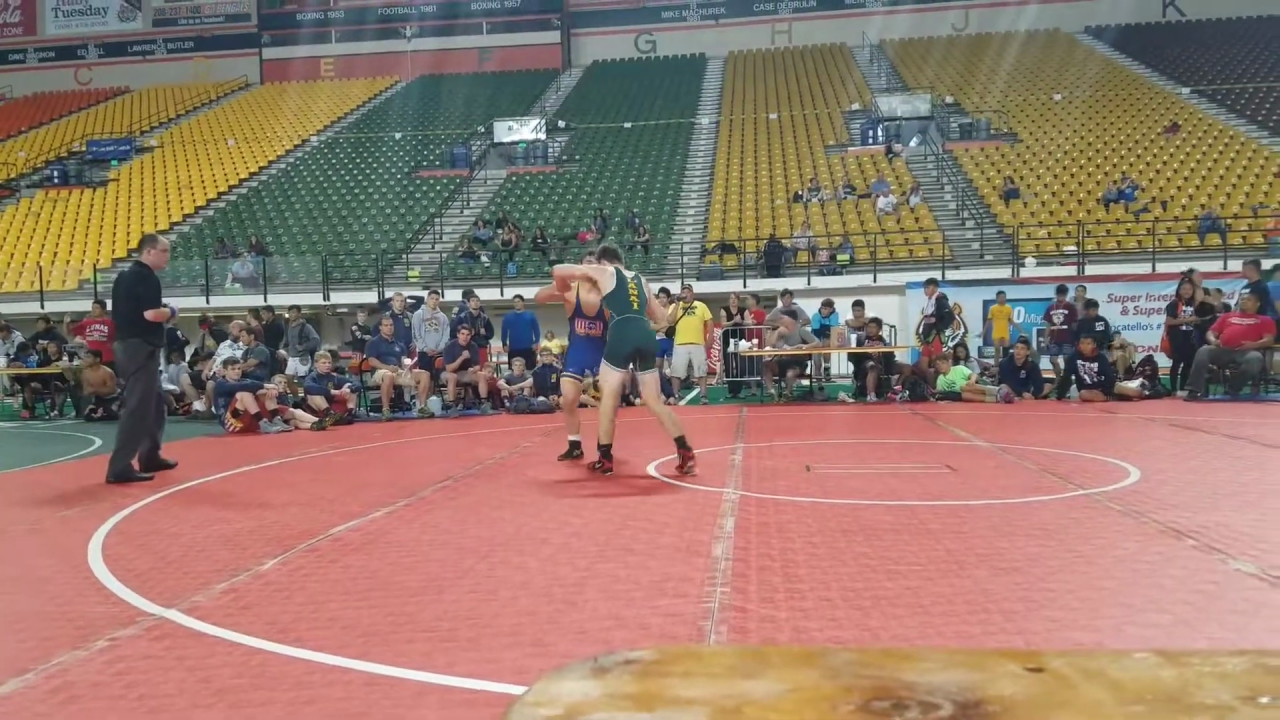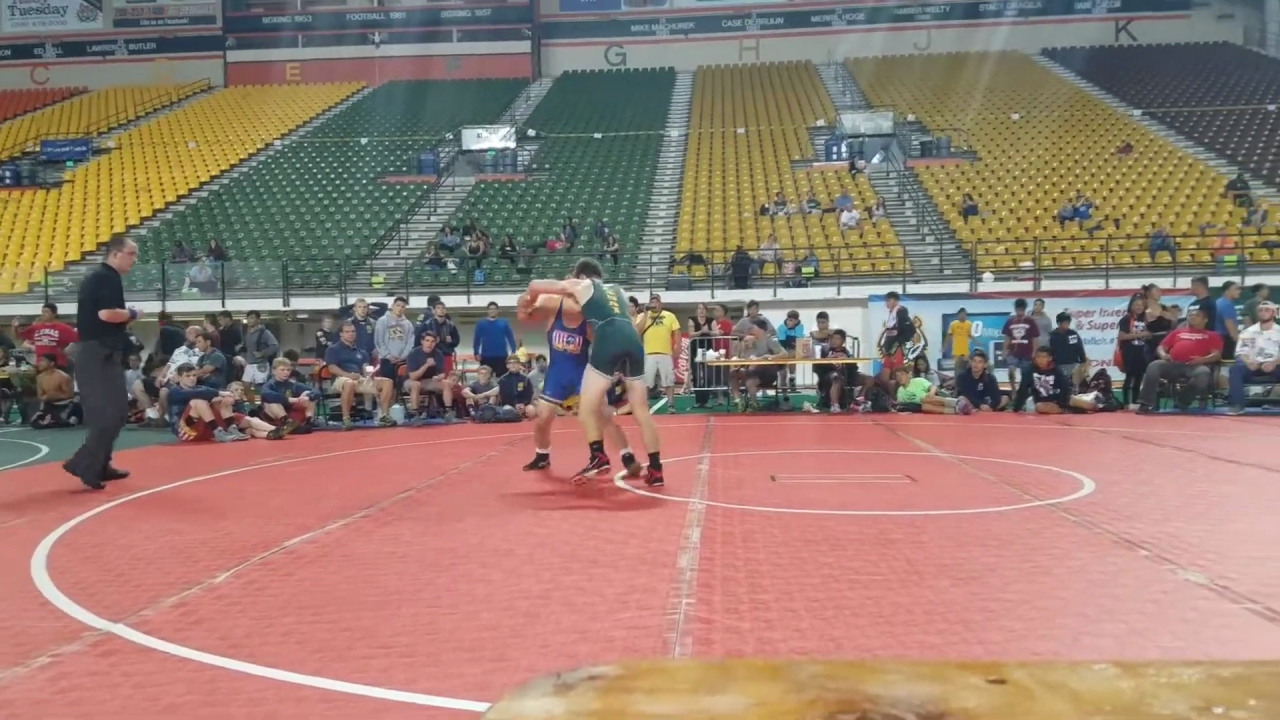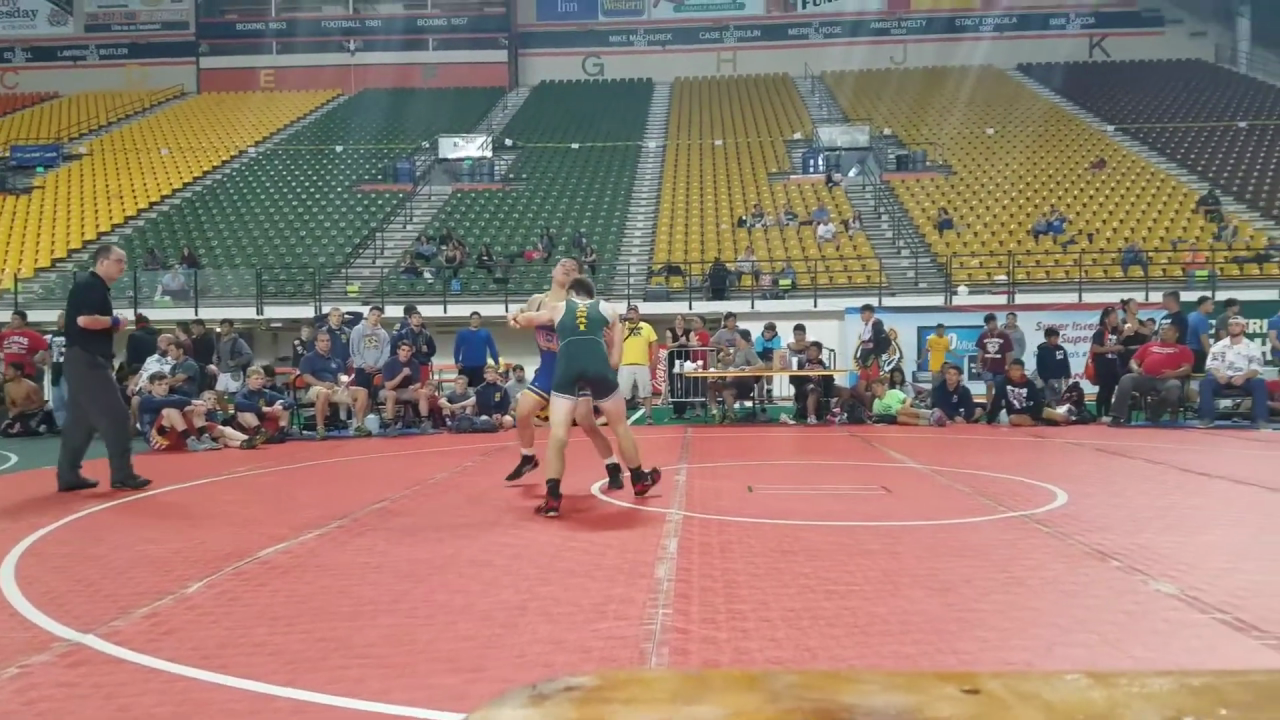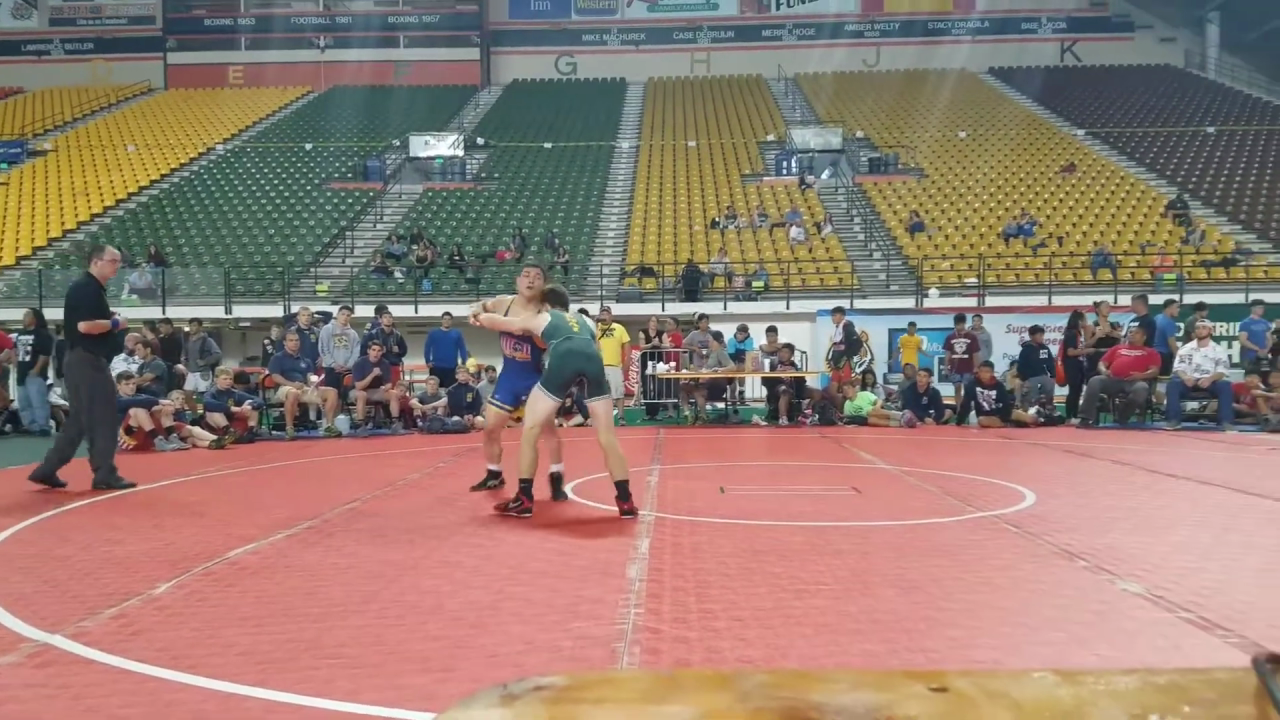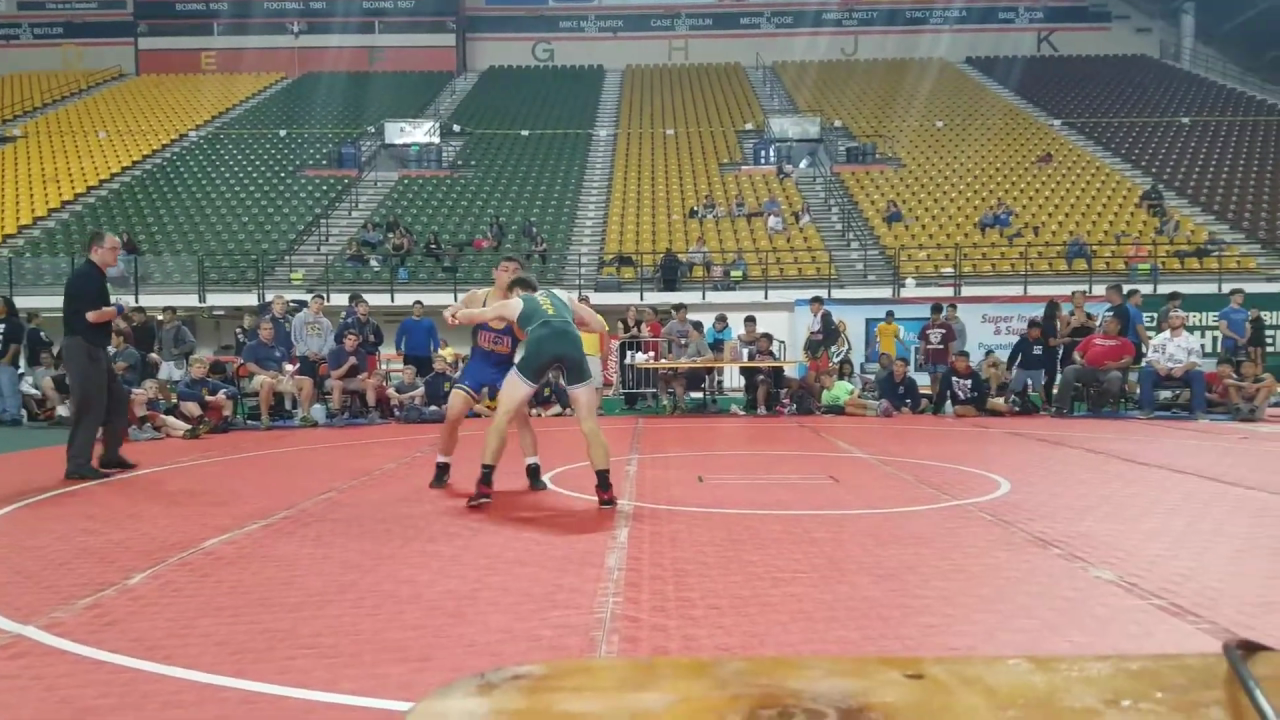
dt=0.3s
person 1, frame 1
left shoulder: (124, 277)
right shoulder: (146, 278)
right elbow: (152, 313)
left wrist: (164, 312)
right wrist: (171, 311)
left hip: (128, 346)
right hip: (141, 349)
left knee: (154, 403)
right knee: (138, 408)
left ankle: (150, 457)
right ankle: (120, 466)
person 1, frame 2
left shoulder: (96, 278)
right shoulder: (108, 278)
right elbow: (107, 313)
left wrist: (124, 316)
right wrist: (131, 314)
left hip: (91, 351)
right hip: (100, 352)
left knee: (100, 410)
right knee: (115, 410)
left ankle: (99, 465)
right ankle: (83, 463)
person 1, frame 3
left shoulder: (98, 288)
right shoulder: (89, 286)
right elbow: (84, 320)
left wrist: (114, 325)
right wrist: (115, 322)
left hip: (86, 360)
right hip: (86, 361)
left knee: (79, 420)
right knee: (114, 416)
left ankle: (68, 475)
right ankle: (122, 474)
person 1, frame 4
left shoulder: (94, 288)
right shoulder: (85, 289)
right elbow: (84, 325)
left wrist: (112, 325)
right wrist: (115, 323)
left hip: (86, 362)
right hip: (87, 362)
left knee: (80, 420)
right knee: (103, 419)
left ankle: (46, 470)
right ankle: (105, 475)
person 1, frame 5
left shoulder: (93, 275)
right shoulder: (87, 276)
right elbow: (93, 314)
left wrist: (113, 311)
right wrist: (119, 309)
left hip: (92, 350)
right hip: (84, 350)
left knee: (117, 402)
right knee: (91, 407)
left ankle: (111, 454)
right ankle: (78, 465)
person 2, frame 1
left shoulder: (602, 272)
right shoulder: (640, 280)
left elbow: (558, 271)
right elbow: (660, 318)
left wrist: (564, 288)
left hip: (621, 336)
right hip: (646, 337)
left knee: (608, 400)
right knee: (655, 402)
left ankle: (605, 458)
right ankle: (685, 453)
person 2, frame 2
left shoulder: (579, 285)
right shoulder: (618, 291)
left elbow: (535, 286)
left wrist: (530, 301)
left hip: (608, 341)
right hip: (633, 340)
left knee: (588, 406)
right knee: (641, 409)
left ankle: (598, 456)
right ankle: (655, 469)
person 2, frame 3
left shoulder: (560, 308)
right shoulder: (607, 308)
left elbow: (524, 319)
right elbow: (615, 358)
left wrist: (518, 319)
left hip: (568, 364)
right hip: (598, 364)
left knee: (558, 434)
right knee: (619, 427)
left ankle: (553, 497)
right ankle: (640, 481)
person 2, frame 4
left shoulder: (540, 318)
right shoulder: (585, 322)
left elbow: (495, 321)
left wrist: (479, 317)
left hip: (562, 360)
right hip: (593, 360)
left knee: (531, 429)
right knee: (606, 436)
left ankle: (524, 498)
right ankle: (626, 502)
person 2, frame 5
left shoulder: (511, 304)
right shoulder: (561, 295)
left elbow: (465, 317)
right elbow: (599, 325)
left wrist: (455, 314)
left hip: (540, 346)
right hip: (571, 345)
left knee: (502, 415)
right knee: (589, 423)
left ankle: (484, 486)
right ankle: (605, 491)
person 3, frame 1
right shoulder: (570, 290)
right elbow: (539, 298)
right wrist: (558, 287)
left hip: (598, 351)
right hip: (575, 352)
right knee: (569, 400)
right ankle: (575, 446)
person 3, frame 2
right shoulder: (553, 302)
right elbow: (525, 317)
right wrist: (526, 304)
left hip: (582, 370)
right hip: (557, 371)
right knee: (541, 421)
left ankle: (628, 459)
right ankle: (541, 457)
person 3, frame 3
right shoulder: (536, 302)
right wrist: (515, 318)
right hip: (546, 371)
left knee: (587, 424)
right knee: (522, 414)
left ankle: (614, 470)
right ankle: (527, 460)
person 3, frame 4
right shoulder: (503, 303)
right elbow: (484, 306)
right wrist: (476, 311)
left hip: (533, 378)
right hip: (508, 377)
right knee: (490, 428)
left ankle: (557, 479)
right ankle: (494, 475)
person 3, frame 5
right shoulder: (476, 297)
right elbow: (452, 314)
right wrist: (450, 313)
left hip: (505, 369)
right hip: (476, 367)
left knee: (521, 416)
right knee: (452, 417)
left ankle: (533, 471)
right ankle: (442, 468)
